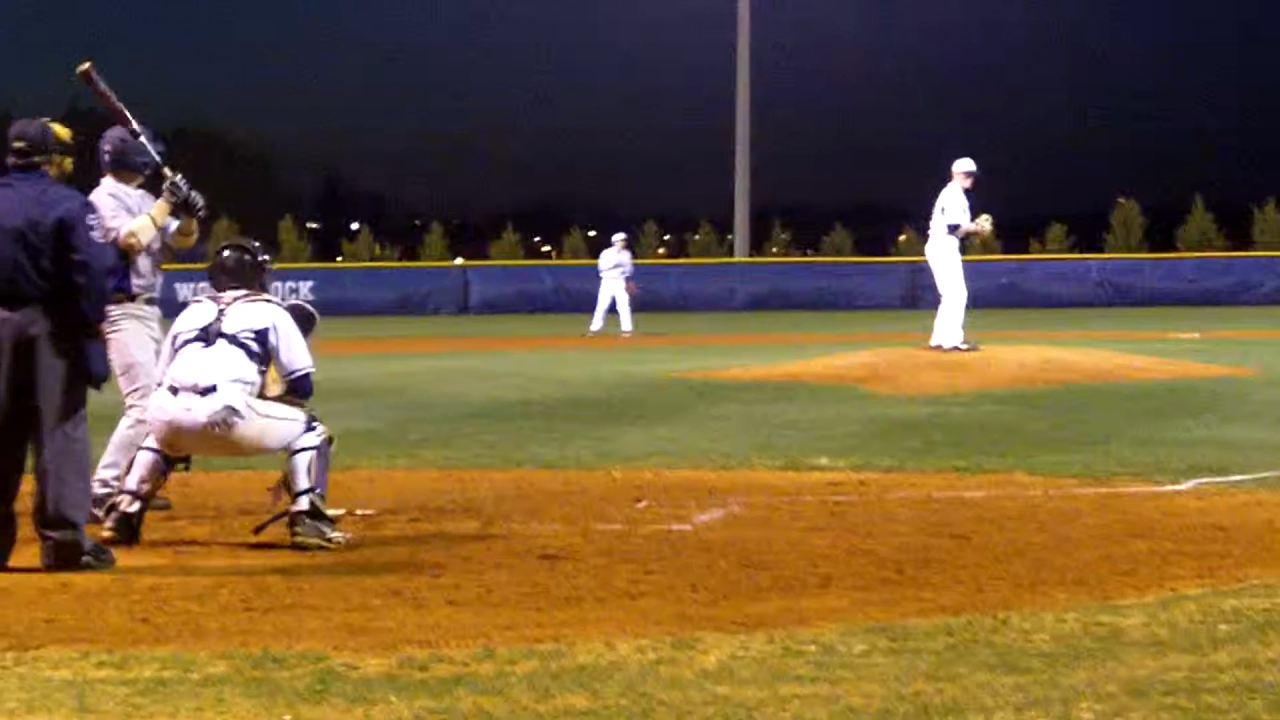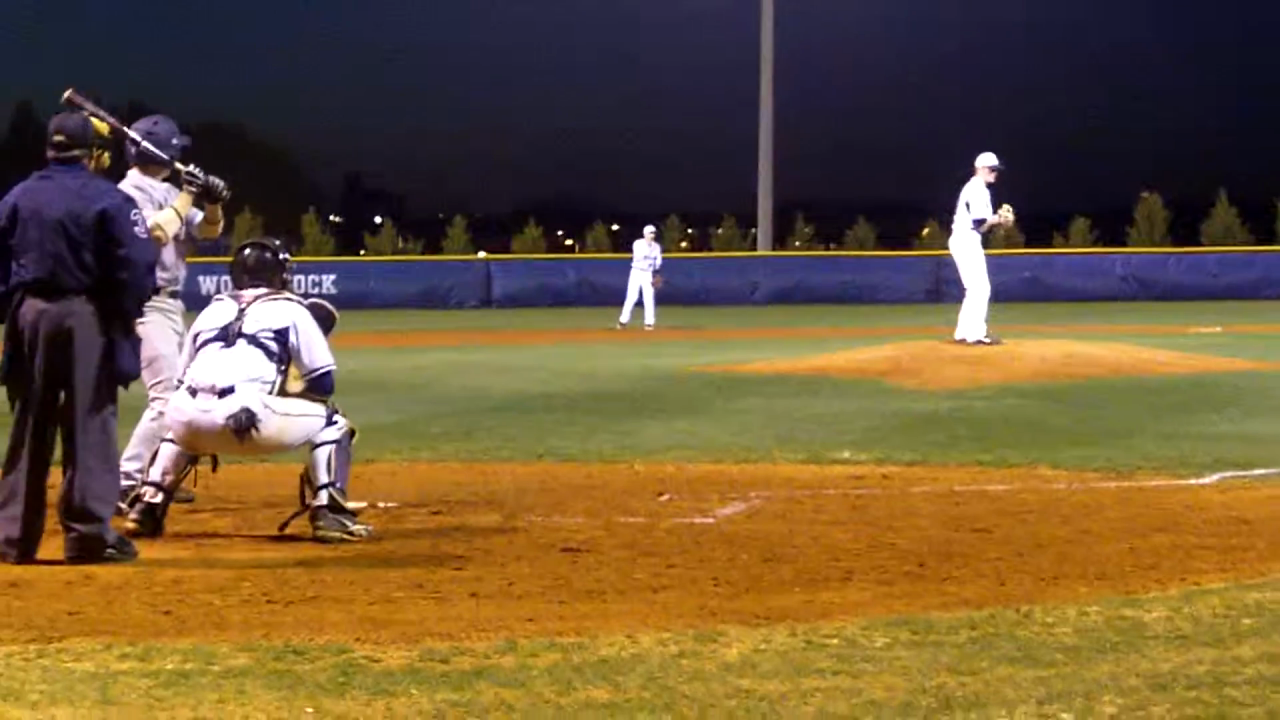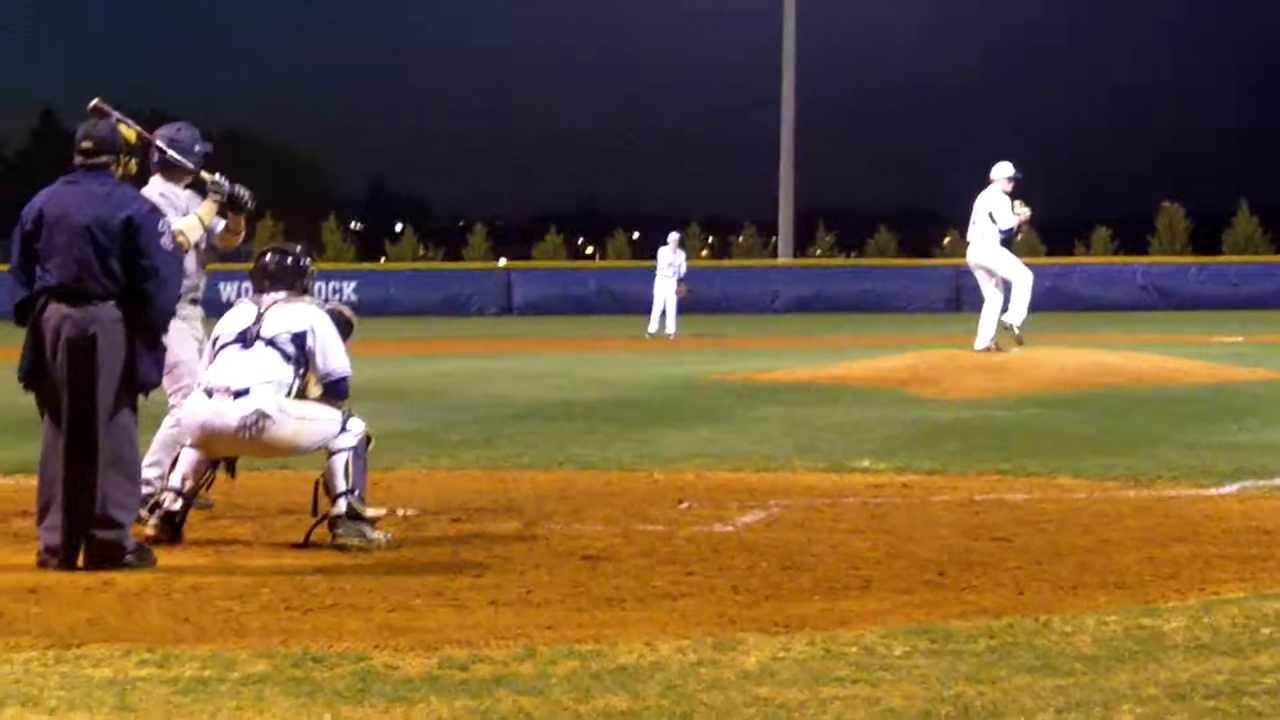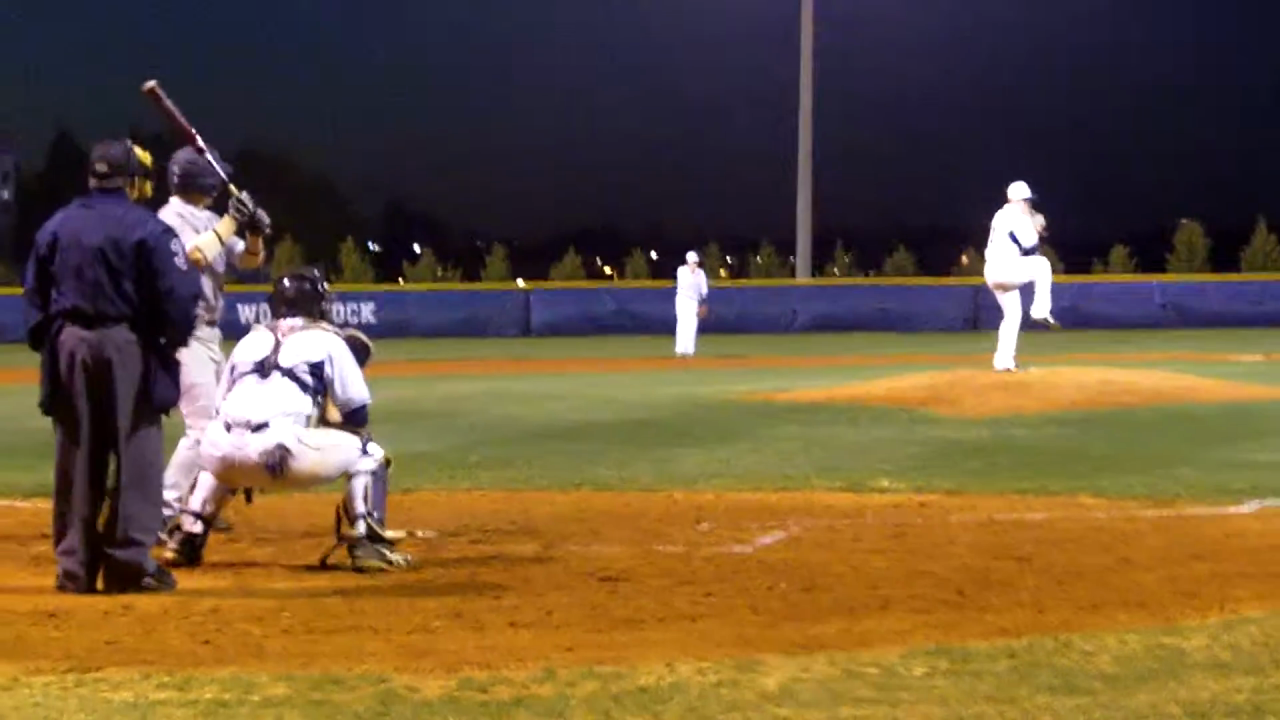
dt=0.2s
person 1, frame 1
right shoulder: (67, 204)
right elbow: (91, 273)
right wrist: (88, 323)
right hip: (51, 327)
right knee: (61, 432)
right ankle: (65, 542)
person 1, frame 2
right shoulder: (108, 198)
right elbow: (137, 266)
right wrist: (123, 315)
right hip: (86, 317)
right knee: (90, 425)
right ankle: (89, 534)
person 1, frame 3
left shoulder: (42, 203)
right shoulder: (134, 207)
left elbow: (19, 272)
right elbow: (160, 278)
left wrist: (33, 319)
right wrist: (152, 329)
left hip: (53, 322)
right hip: (111, 324)
left knee: (60, 433)
right knee: (112, 432)
left ankle: (57, 542)
right ankle: (108, 542)
person 1, frame 4
left shoulder: (56, 226)
right shoulder: (148, 228)
left elbow: (35, 297)
right elbow: (177, 297)
left wrist: (49, 345)
right wrist: (172, 341)
left hip: (69, 346)
right hip: (127, 346)
left knee: (77, 456)
right knee: (136, 454)
left ankle: (76, 566)
right ankle: (129, 562)
person 2, frame 1
left shoulder: (142, 198)
right shoulder: (104, 198)
left elbow: (182, 240)
right elbow: (132, 241)
left wrist: (189, 214)
right wrist: (165, 202)
left hip: (148, 310)
right hip: (123, 313)
right knee: (144, 403)
right ankle: (100, 494)
person 2, frame 2
left shoulder: (168, 191)
right shoulder: (130, 191)
left elbow: (209, 230)
right elbow: (158, 232)
left wrist: (213, 201)
right wrist: (187, 194)
left hip: (171, 304)
right hip: (146, 306)
right knee: (167, 397)
right ankle: (124, 486)
person 2, frame 3
left shoulder: (189, 198)
right shoulder: (153, 197)
left elbow: (228, 239)
right elbow: (180, 238)
left wrist: (236, 211)
right wrist: (212, 202)
left hip: (190, 311)
right knee: (187, 403)
right ankle: (143, 492)
person 2, frame 4
left shoulder: (209, 219)
right shoulder: (171, 217)
left elbow: (249, 260)
right elbow: (197, 255)
left wrist: (255, 233)
right wrist: (231, 220)
left hip: (208, 332)
left knee: (216, 421)
right knee: (202, 424)
right ankle: (161, 514)
person 3, frame 1
left shoulder: (191, 311)
right shoulder: (270, 311)
right elbow: (302, 387)
right wrist: (275, 399)
left hip: (167, 413)
right hip: (220, 413)
left knee: (163, 436)
right knee: (308, 430)
left ankle: (123, 517)
right ankle: (308, 520)
person 3, frame 2
left shoulder: (212, 310)
right shoulder: (291, 308)
right elbow: (323, 385)
right wrist: (296, 394)
left hip: (185, 413)
right hip: (240, 413)
right knee: (331, 423)
left ankle: (146, 508)
right ankle: (329, 514)
person 3, frame 3
left shoulder: (233, 313)
right shoulder: (310, 313)
right elbow: (338, 390)
right wrist: (311, 399)
left hip: (199, 416)
right hip: (256, 417)
right knee: (348, 428)
left ankle: (166, 515)
right ankle: (348, 521)
person 3, frame 4
left shoulder: (250, 339)
right shoulder: (328, 339)
right elbow: (357, 417)
right wrist: (331, 421)
left hip: (220, 449)
right hip: (275, 449)
right knee: (367, 452)
left ankle: (185, 539)
right ankle: (368, 544)
person 4, frame 1
left shoulder: (952, 194)
right shoulder: (954, 194)
right elbow: (953, 227)
left wrist: (972, 227)
right wrist: (973, 228)
left hip: (942, 247)
right hip: (944, 247)
left knee: (950, 295)
right knee: (957, 294)
left ankle: (939, 339)
right ankle: (952, 340)
person 4, frame 2
left shoulder: (973, 188)
right shoulder: (978, 189)
right elbow: (978, 221)
left wrist: (996, 219)
right wrist: (998, 219)
left hip: (963, 241)
right hip: (967, 241)
left knee: (974, 289)
right knee: (980, 288)
left ankle: (963, 333)
right ankle: (975, 334)
person 4, frame 3
left shoulder: (985, 196)
right shoulder: (1000, 198)
right elbow: (1006, 231)
left wrist: (1015, 218)
right wrist: (1019, 219)
left hip: (976, 251)
right hip: (987, 249)
left knee: (994, 296)
right knee: (1023, 277)
left ankle: (984, 342)
right ankle: (1012, 320)
person 4, frame 4
left shoulder: (1001, 215)
right shoulder: (1019, 217)
right elbow: (1031, 249)
left wrist: (1032, 228)
right wrist: (1036, 230)
left hip: (991, 270)
right hip: (1007, 267)
left knee: (1012, 314)
right knee: (1042, 265)
left ankle: (1003, 361)
right ankle: (1040, 312)
